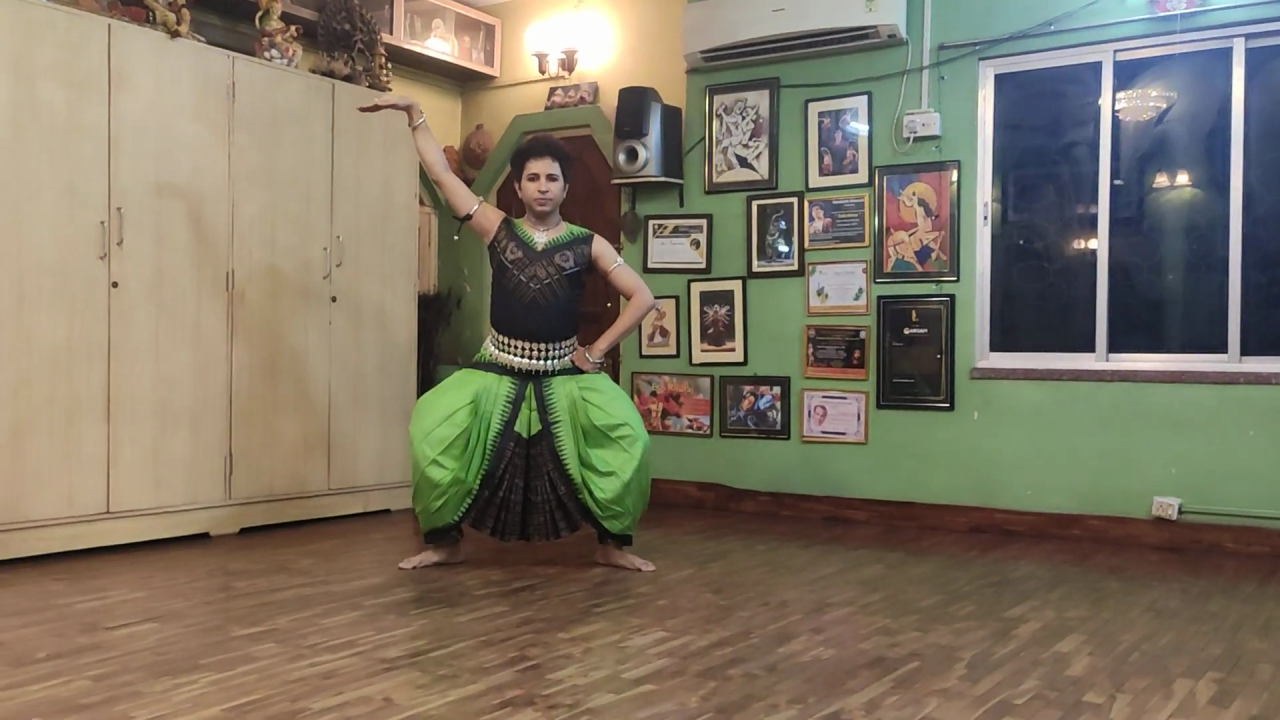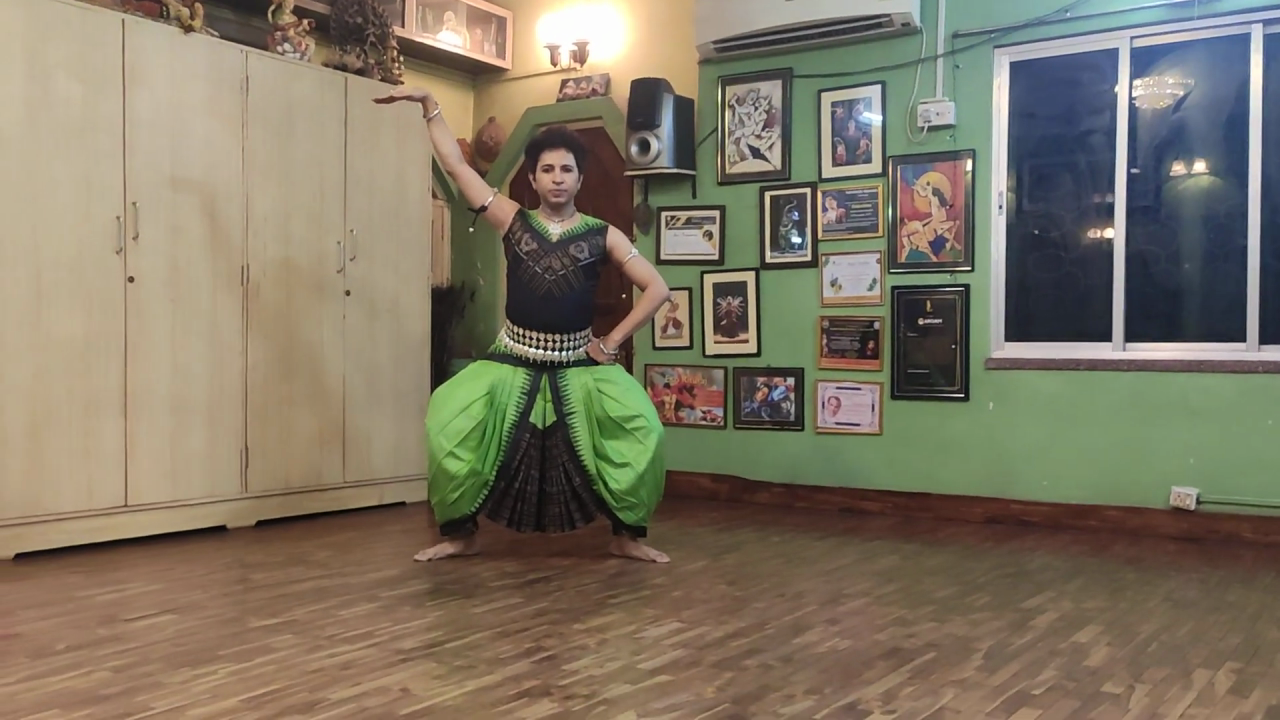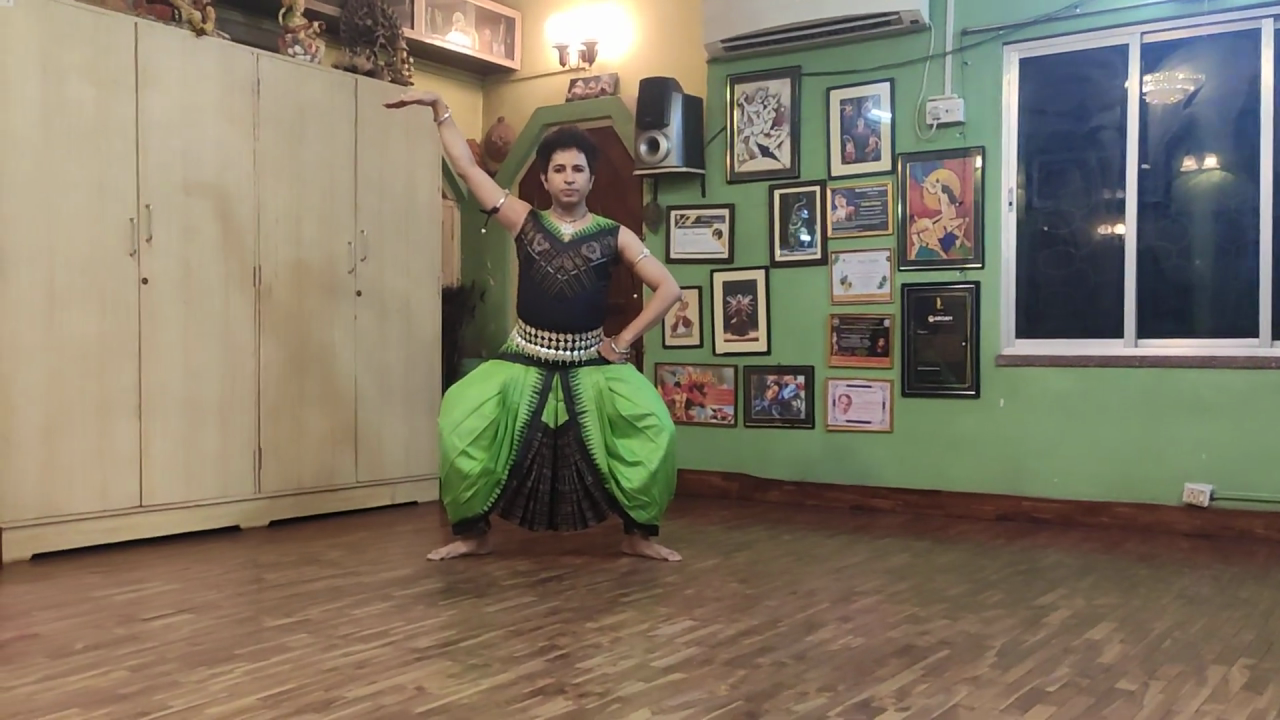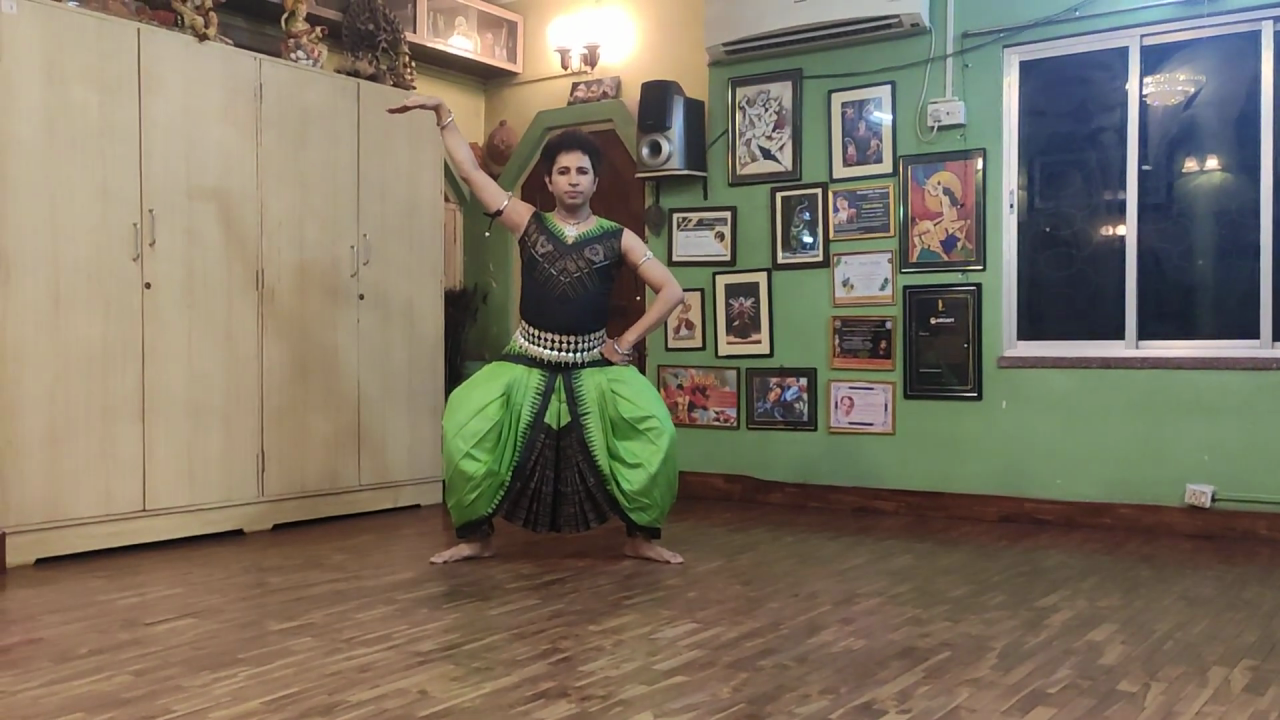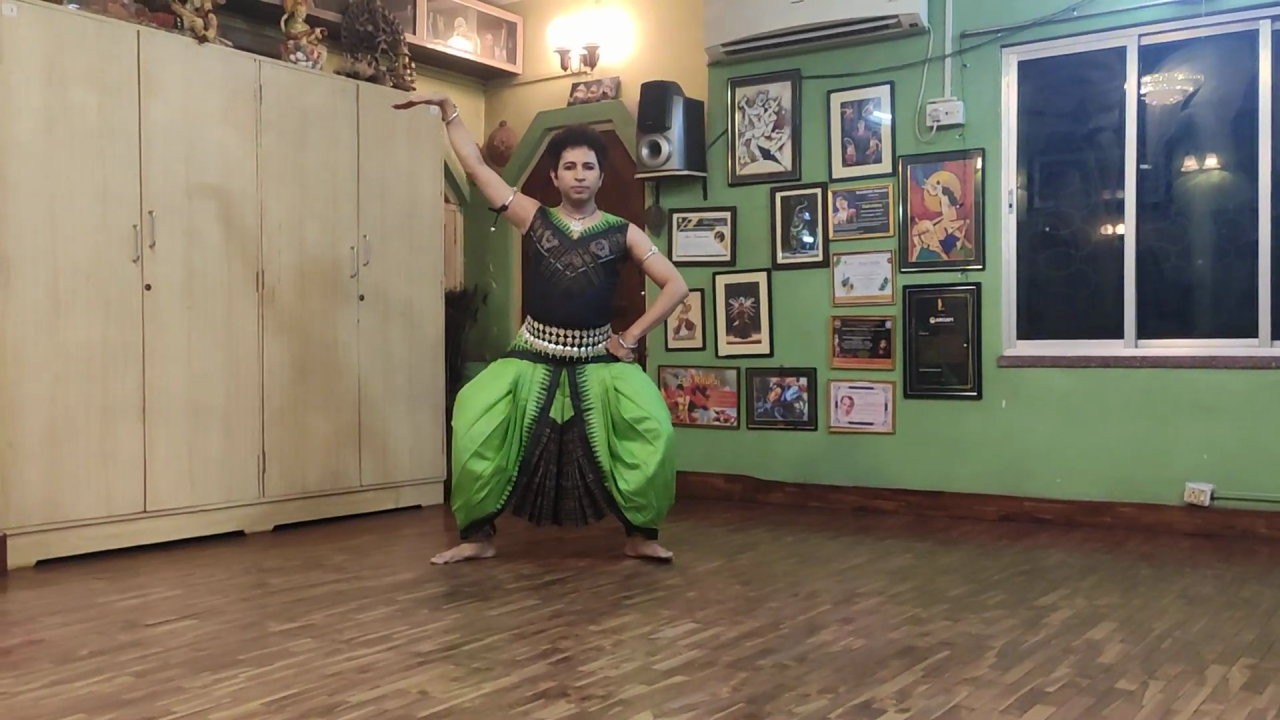
dt=0.5s
person 1, frame 1
left shoulder: (588, 245)
right shoulder: (498, 230)
left elbow: (642, 297)
right elbow: (441, 173)
left wrist: (598, 350)
right wrist: (414, 113)
left hip: (565, 373)
right hip: (498, 371)
left knee: (628, 438)
right knee: (431, 429)
left ankle: (612, 543)
right ankle: (445, 540)
person 1, frame 2
left shoulder: (602, 236)
right shoulder: (513, 221)
left elbow: (657, 289)
right elbow: (456, 166)
left wrist: (612, 342)
right wrist: (429, 104)
left hip: (579, 364)
right hip: (513, 361)
left knee: (643, 429)
right knee: (448, 421)
left ankle: (627, 535)
right ankle: (460, 533)
person 1, frame 3
left shoulder: (614, 236)
right shoulder: (524, 222)
left elbow: (669, 289)
right elbow: (467, 167)
left wrist: (624, 340)
right wrist: (439, 107)
left hip: (591, 363)
right hip: (525, 361)
left knee: (654, 428)
right knee: (459, 420)
left ankle: (639, 534)
right ankle: (472, 532)
person 1, frame 4
left shoulder: (618, 238)
right shoulder: (529, 223)
left elbow: (672, 291)
right elbow: (470, 171)
left wrist: (627, 342)
right wrist: (442, 112)
left hip: (594, 365)
right hip: (528, 362)
left knee: (655, 429)
right knee: (464, 424)
left ankle: (641, 536)
right ankle: (475, 535)
person 1, frame 5
left shoulder: (623, 233)
right shoulder: (534, 219)
left elbow: (675, 285)
right elbow: (476, 167)
left wrist: (632, 334)
right wrist: (448, 108)
left hip: (599, 360)
right hip: (533, 357)
left knee: (653, 428)
right knee: (474, 422)
left ankle: (640, 533)
right ankle: (478, 534)
